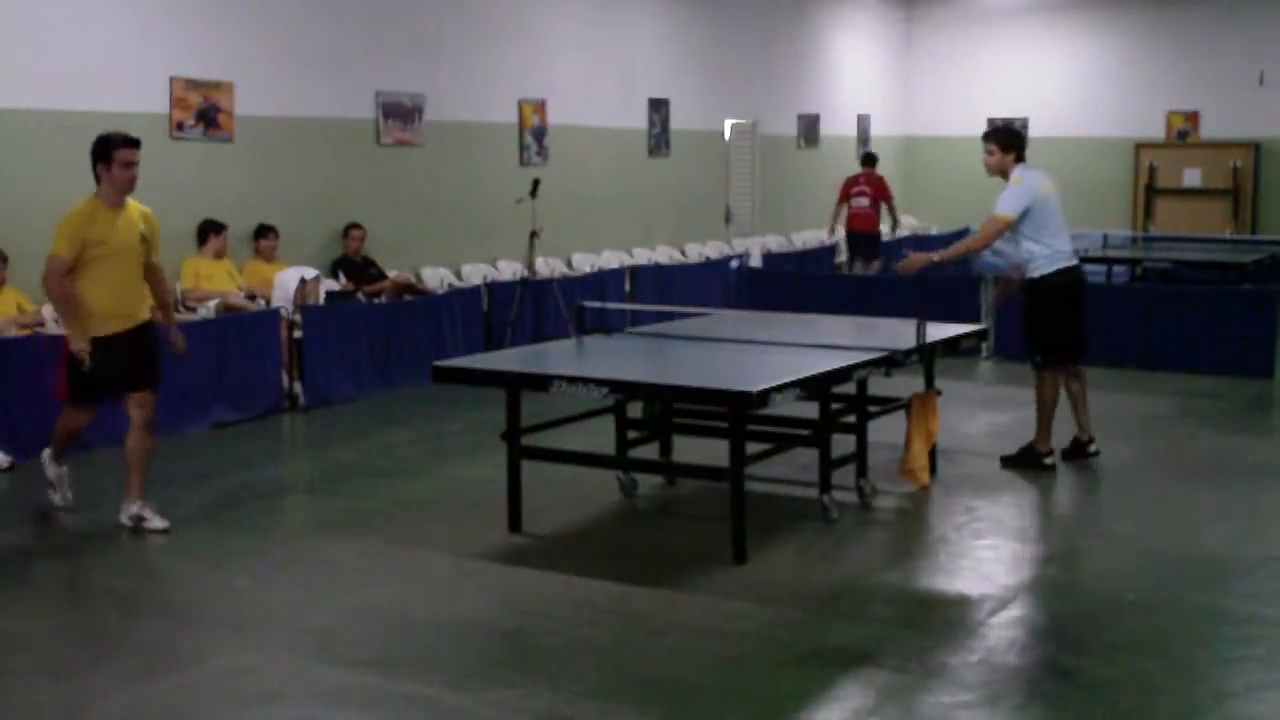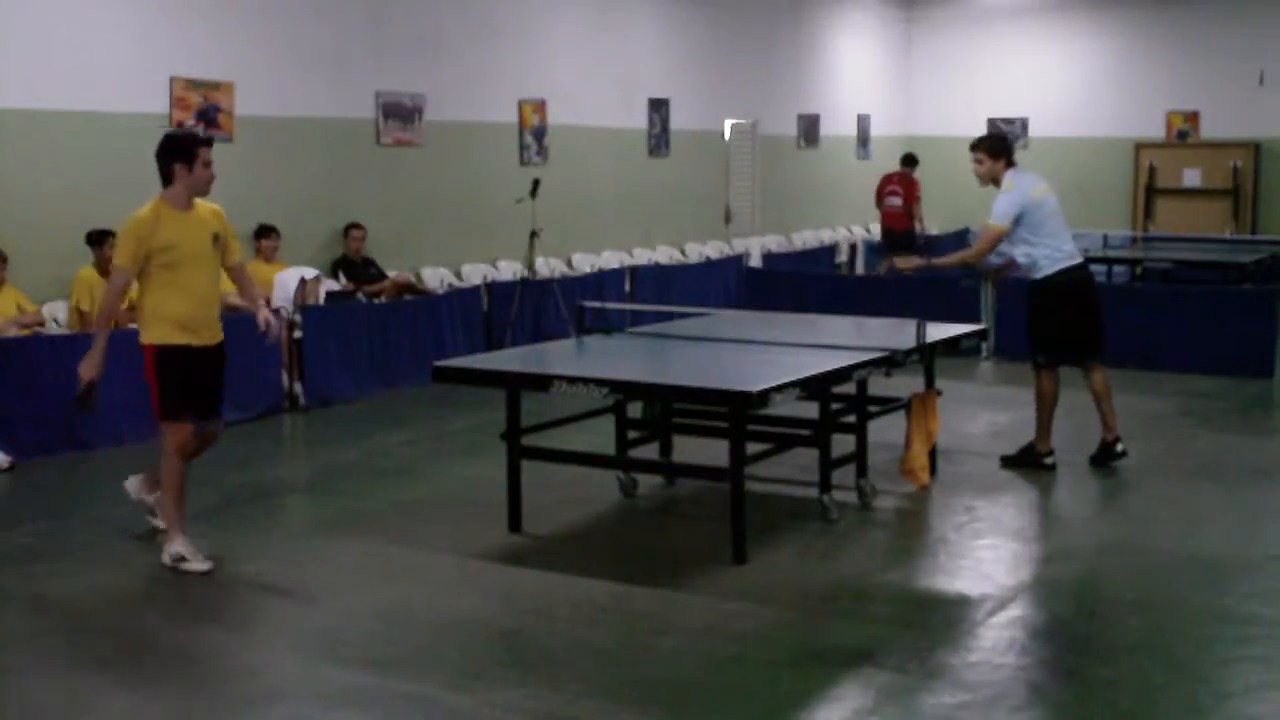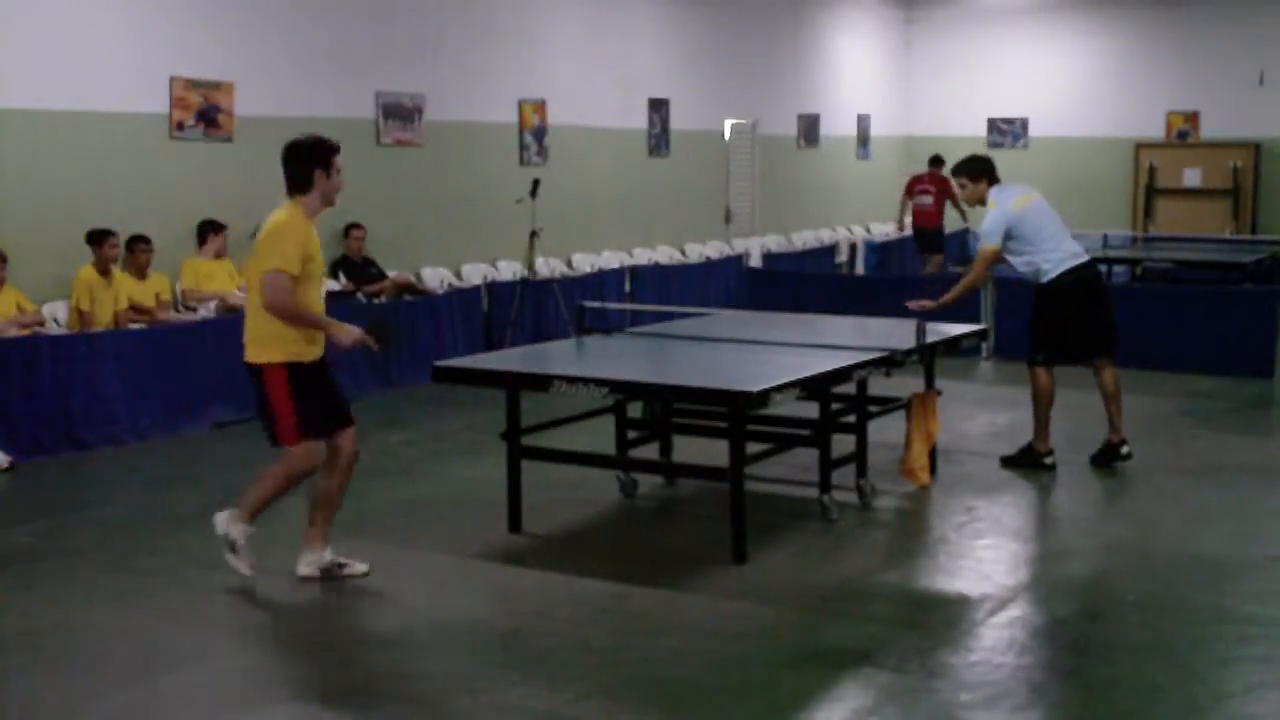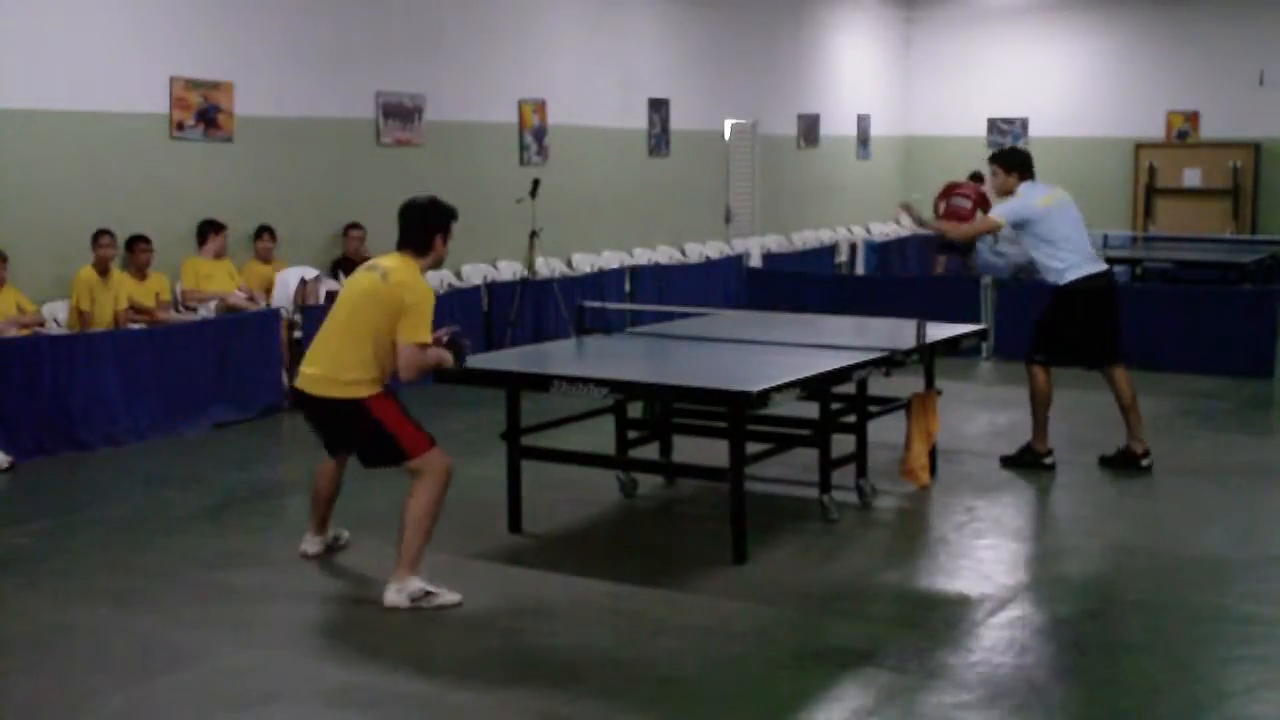
dt=0.5s
person 1, frame 1
left shoulder: (143, 217)
right shoulder: (78, 220)
left elbow: (153, 274)
right elbow: (56, 281)
left wrist: (171, 326)
right wrist: (76, 334)
left hip: (137, 330)
right hip: (89, 336)
left knee: (142, 414)
right knee: (80, 417)
left ankle: (134, 504)
right ankle: (54, 460)
person 1, frame 2
left shoulder: (214, 216)
right shoulder: (143, 224)
left elbow: (236, 269)
right elbow: (115, 291)
left wrist: (260, 307)
right wrist: (96, 352)
left hip: (209, 342)
right hip: (166, 344)
left knee: (206, 433)
right knee: (178, 438)
left ankle: (147, 485)
right ankle: (174, 542)
person 1, frame 3
left shoulder: (300, 224)
right shoulder: (289, 226)
right elbow: (275, 297)
right wrist: (333, 328)
left hip: (305, 357)
right hip: (279, 359)
left knee: (345, 449)
right knee: (307, 457)
left ankle: (317, 553)
right ankle: (237, 520)
person 1, frame 4
left shoulder: (373, 268)
right shoulder: (416, 289)
right elbow: (407, 369)
left wrist: (422, 341)
right wrist: (438, 356)
left hip: (310, 384)
right hip: (349, 392)
left knee: (339, 449)
right knee: (435, 468)
left ankle: (317, 536)
right ankle: (403, 582)
person 2, frame 1
left shoulder: (1019, 189)
right shoulder: (1035, 178)
left elbow: (982, 240)
left wrist: (931, 258)
right wrist: (1022, 275)
left hip: (1048, 283)
right hip: (1067, 275)
left knee: (1047, 367)
right knee: (1068, 363)
left ankle: (1042, 449)
right ankle: (1084, 437)
person 2, frame 2
left shoulder: (1012, 195)
right shoulder: (1029, 182)
left elbow: (978, 253)
left wrist: (926, 262)
right wrist: (1004, 265)
left hip: (1054, 284)
right hip: (1076, 275)
left knee: (1046, 366)
right knee: (1090, 360)
left ankle: (1042, 449)
right ankle: (1111, 439)
person 2, frame 3
left shoulder: (996, 215)
right shoulder: (1020, 192)
left elbow: (977, 278)
left wrist: (937, 303)
right wrist: (991, 258)
left hip: (1060, 285)
right hip: (1086, 274)
left knee: (1040, 363)
right knee: (1101, 359)
left ankle: (1041, 449)
right ankle: (1116, 439)
person 2, frame 4
left shoulder: (1019, 205)
right shoulder: (1056, 194)
left elbow: (964, 232)
left wrist: (923, 221)
right wrist: (1035, 264)
left hip: (1074, 290)
right hip: (1101, 281)
left knee: (1038, 362)
right knee: (1112, 365)
left ankle: (1040, 448)
right ankle: (1137, 448)
